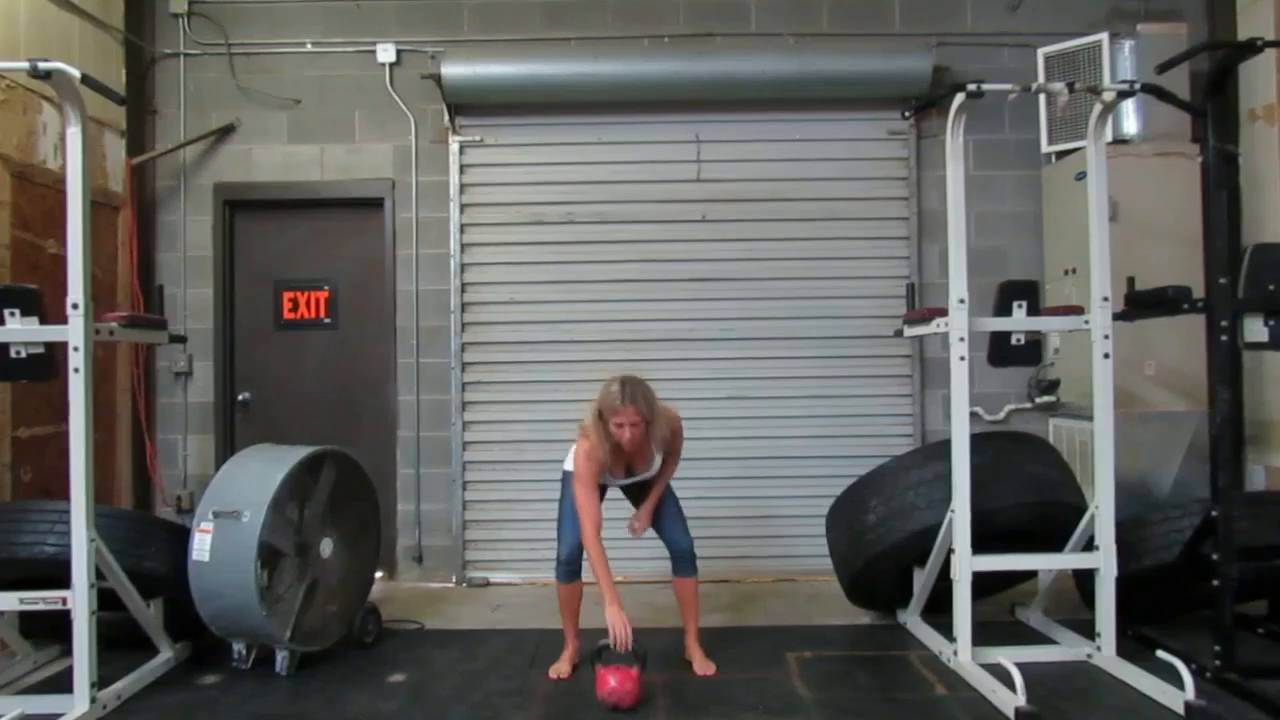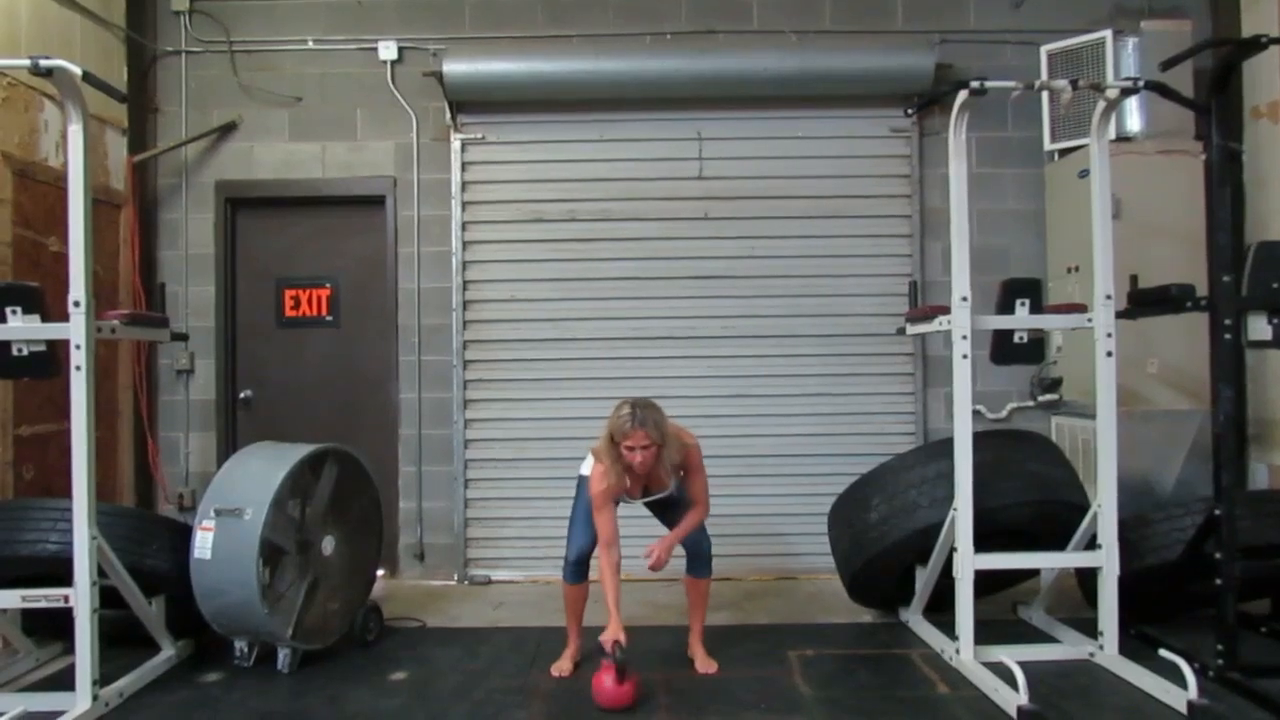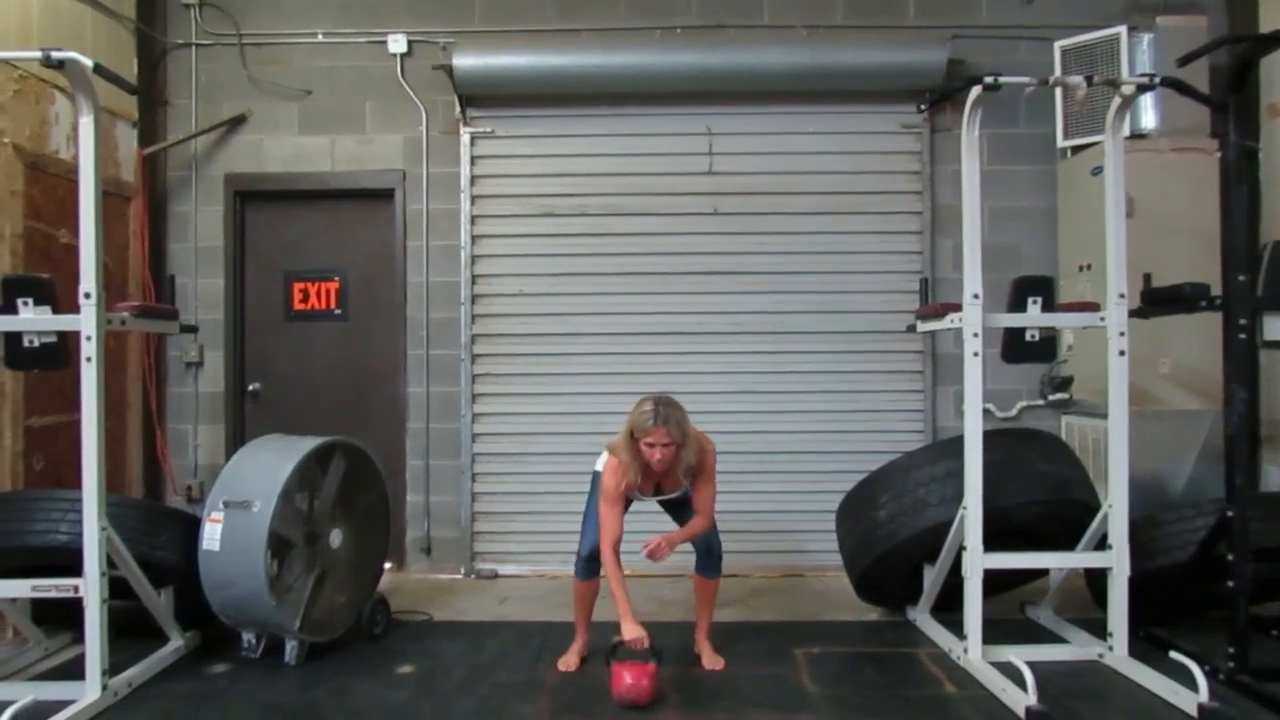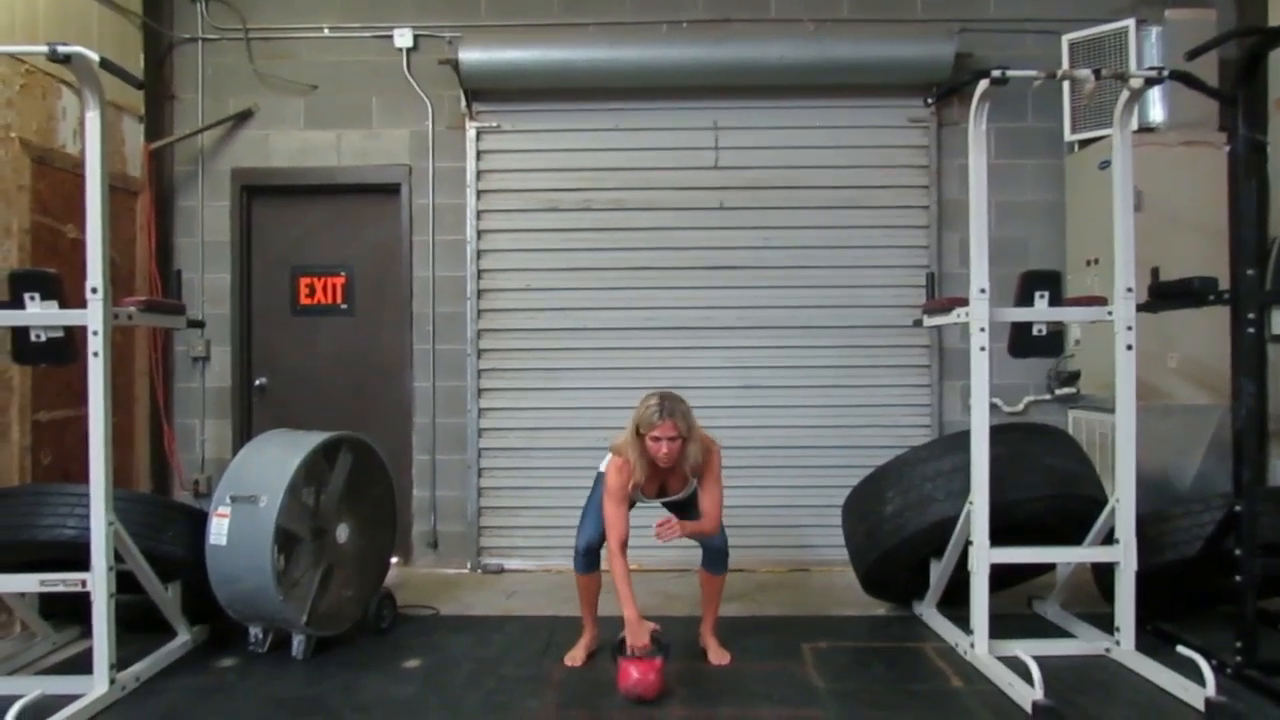
dt=0.5s
person 1, frame 1
left shoulder: (668, 424)
right shoulder: (589, 447)
left elbow: (671, 459)
right elbow: (589, 531)
left wrist: (650, 504)
right wrist: (611, 604)
left hip: (645, 481)
right hip: (584, 475)
left knee: (682, 546)
right knee: (568, 554)
left ankle: (693, 646)
right ankle: (570, 648)
person 1, frame 2
left shoulder: (685, 448)
right shoulder: (603, 471)
left elbow: (700, 507)
right elbow: (609, 549)
left wrist: (670, 541)
right wrist: (614, 620)
left hip: (664, 488)
right hip: (603, 481)
left knee: (700, 548)
right knee: (576, 555)
left ankle: (696, 643)
right ankle: (572, 647)
person 1, frame 3
left shoulder: (701, 451)
right shoulder: (617, 464)
left elbow: (704, 517)
right elbow: (609, 549)
left wrist: (674, 538)
right wrist: (627, 618)
left hip: (678, 487)
right hip: (621, 480)
left knee: (711, 549)
right knee: (588, 551)
left ankle: (702, 639)
right ankle: (579, 641)
person 1, frame 4
left shoulder: (706, 452)
right shoulder: (621, 463)
left elbow: (712, 523)
right elbow: (616, 546)
left wrist: (684, 527)
right wrist: (632, 617)
left hip: (680, 492)
right hip: (623, 484)
left knee: (717, 546)
right knee: (586, 546)
left ankle: (708, 633)
right ankle: (589, 635)
